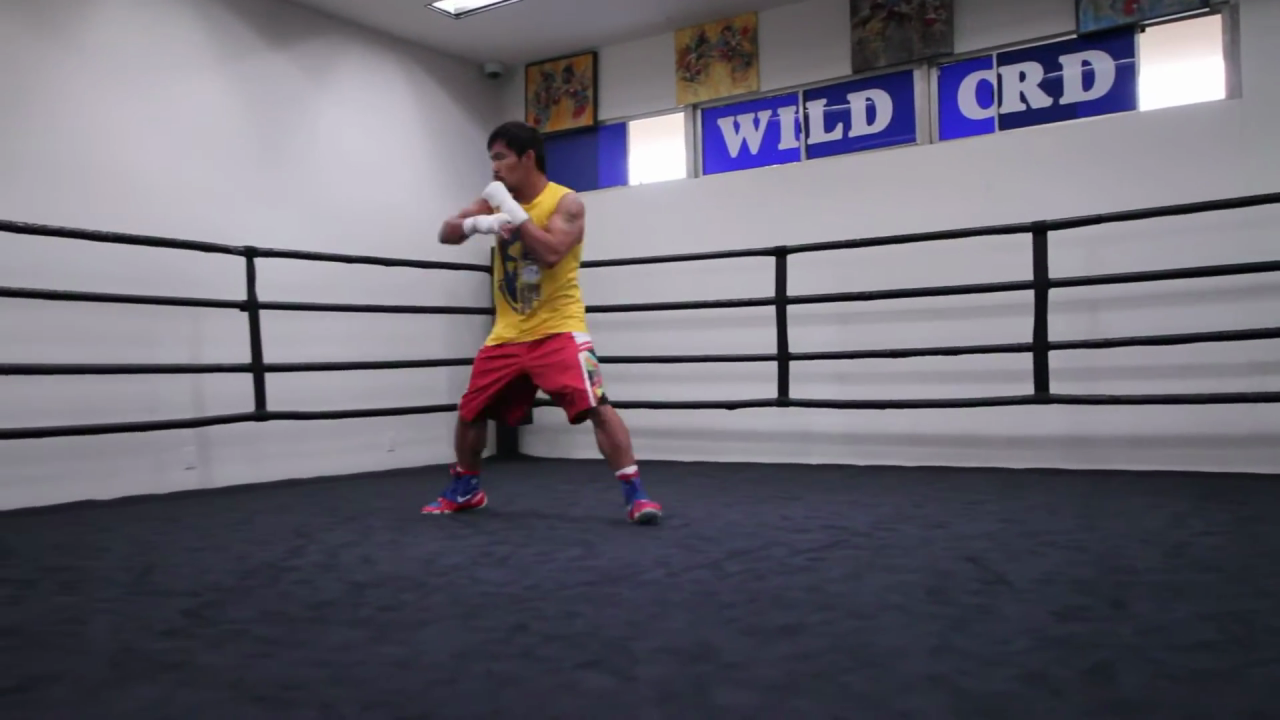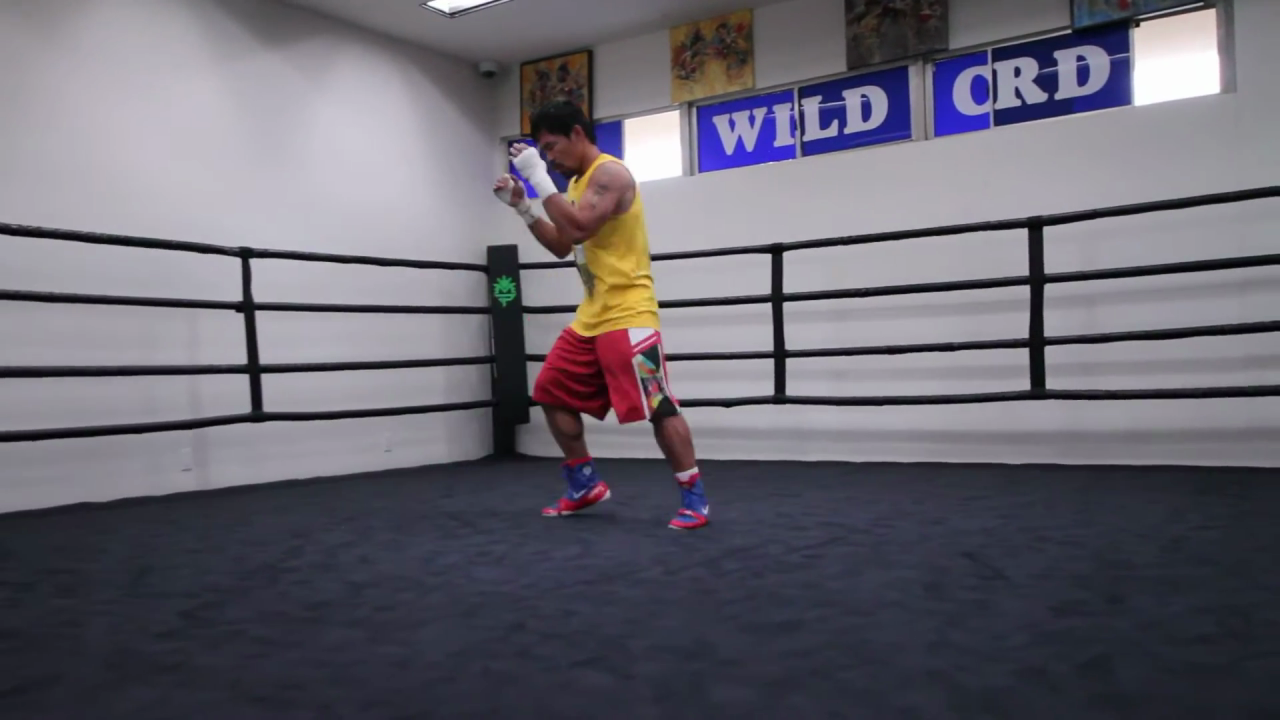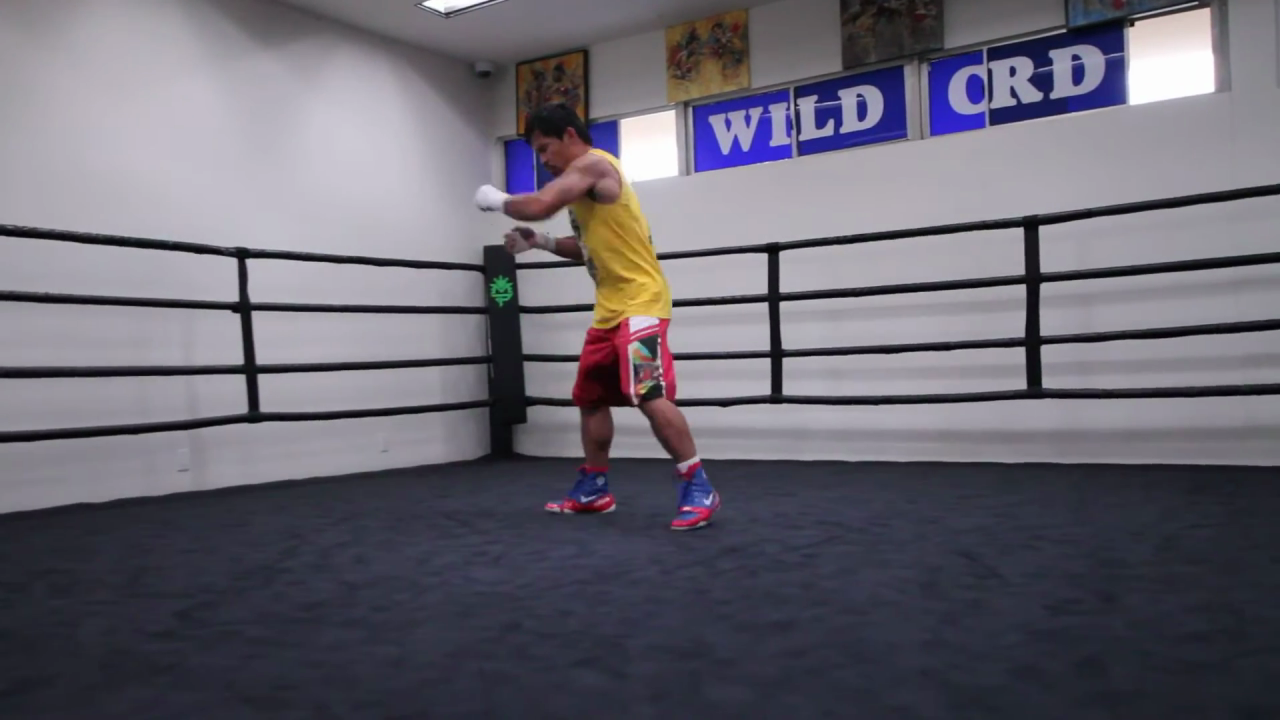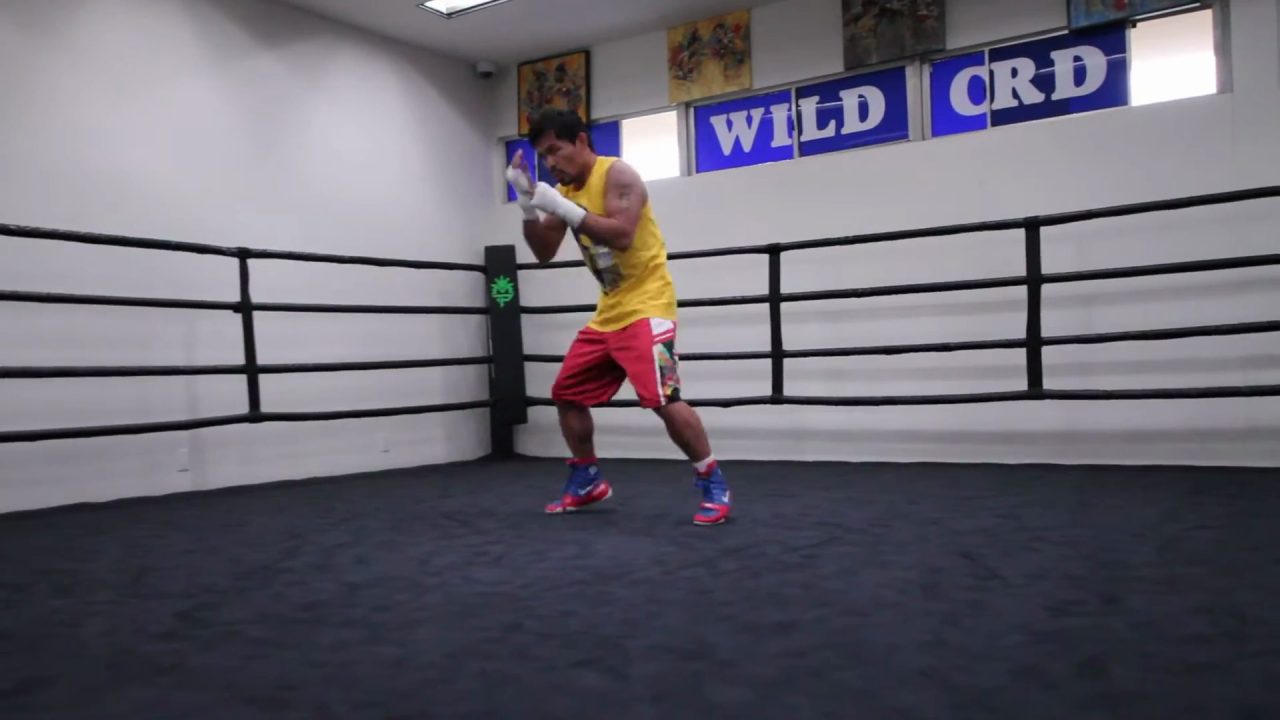
dt=0.4s
person 1, frame 1
left shoulder: (566, 201)
right shoulder: (495, 198)
left elbow: (555, 249)
right elbow: (447, 234)
left wrist: (511, 211)
right wrist: (475, 223)
left hip: (559, 327)
right hip: (509, 333)
left knee: (592, 404)
right knee: (470, 413)
left ankle: (635, 492)
right ankle: (463, 489)
person 1, frame 2
left shoulder: (611, 173)
right shoulder: (577, 183)
left elbow: (579, 229)
right elbow: (560, 246)
left wrist: (539, 179)
right wrist: (520, 204)
left hip: (628, 314)
right hip: (591, 317)
left knee: (656, 407)
right knee: (551, 394)
left ankle: (693, 497)
right ankle: (584, 482)
person 1, frame 3
left shoulder: (592, 164)
right shoulder: (589, 174)
left elbow: (539, 206)
right elbow: (584, 247)
left wrist: (496, 200)
right wrist: (535, 240)
left hip: (638, 304)
right hip: (615, 307)
left knee: (651, 396)
right knee: (590, 399)
left ankle: (699, 491)
right ankle: (594, 490)
person 1, frame 4
left shoulder: (618, 174)
right shoulder: (565, 190)
left elbow: (620, 236)
right elbow: (543, 245)
left wrist: (566, 208)
right wrist: (526, 199)
left hip: (646, 306)
right hip: (607, 314)
left knee: (662, 397)
right knee: (566, 393)
left ankle: (714, 488)
right ankle: (587, 482)
